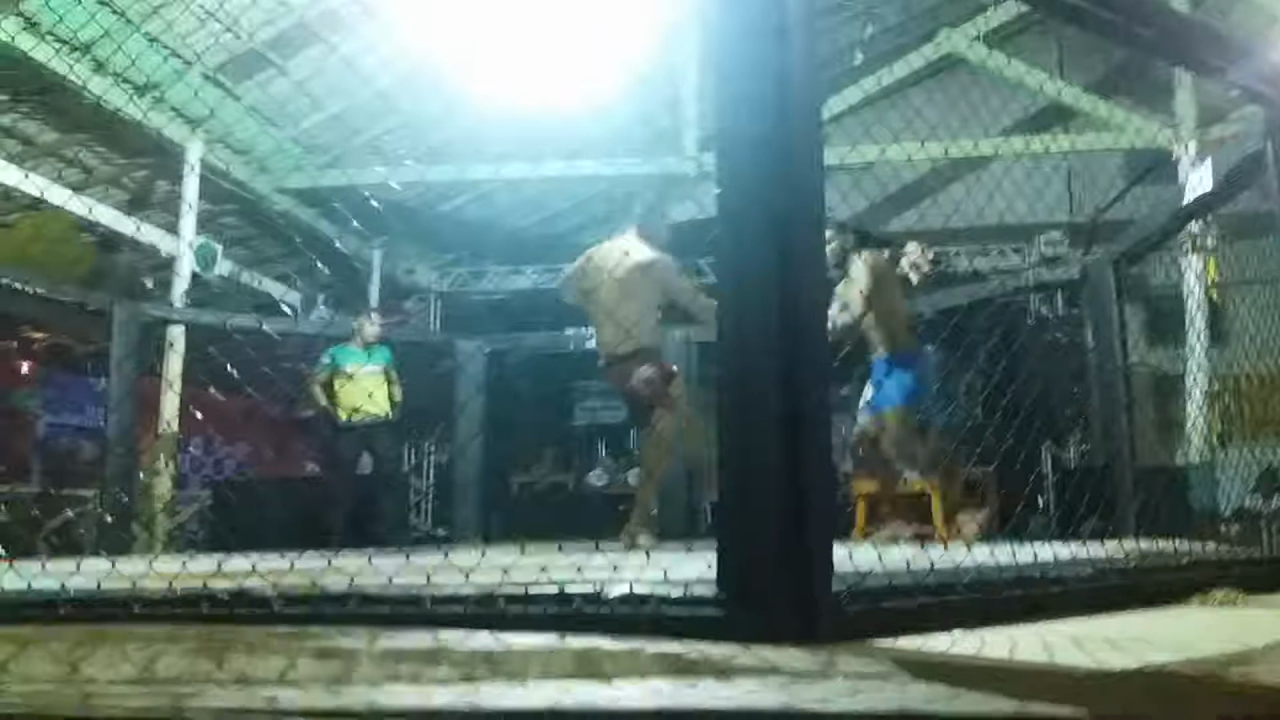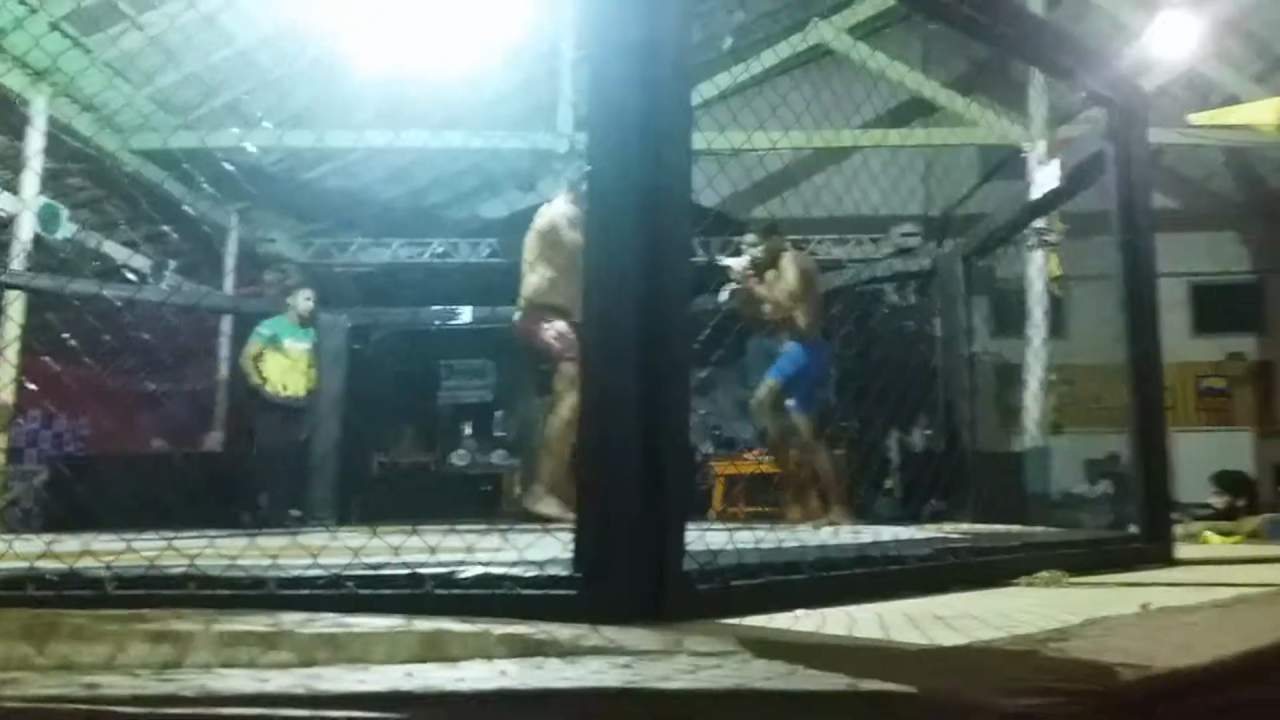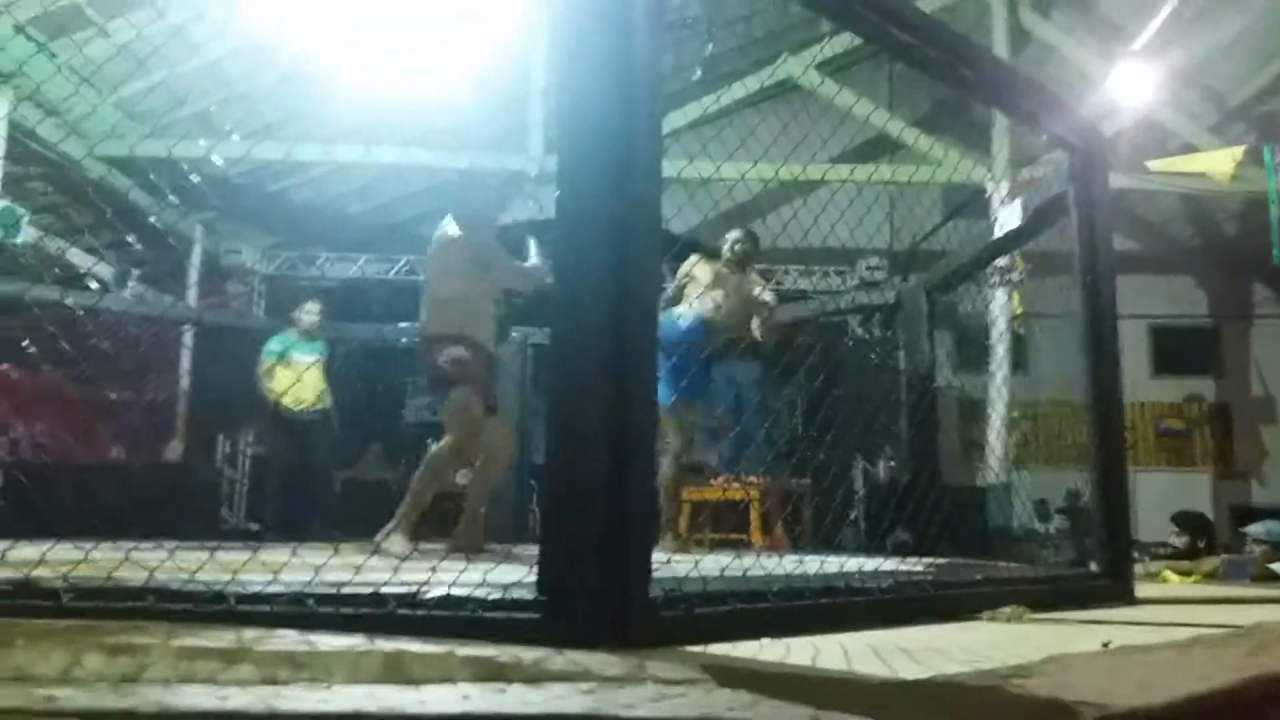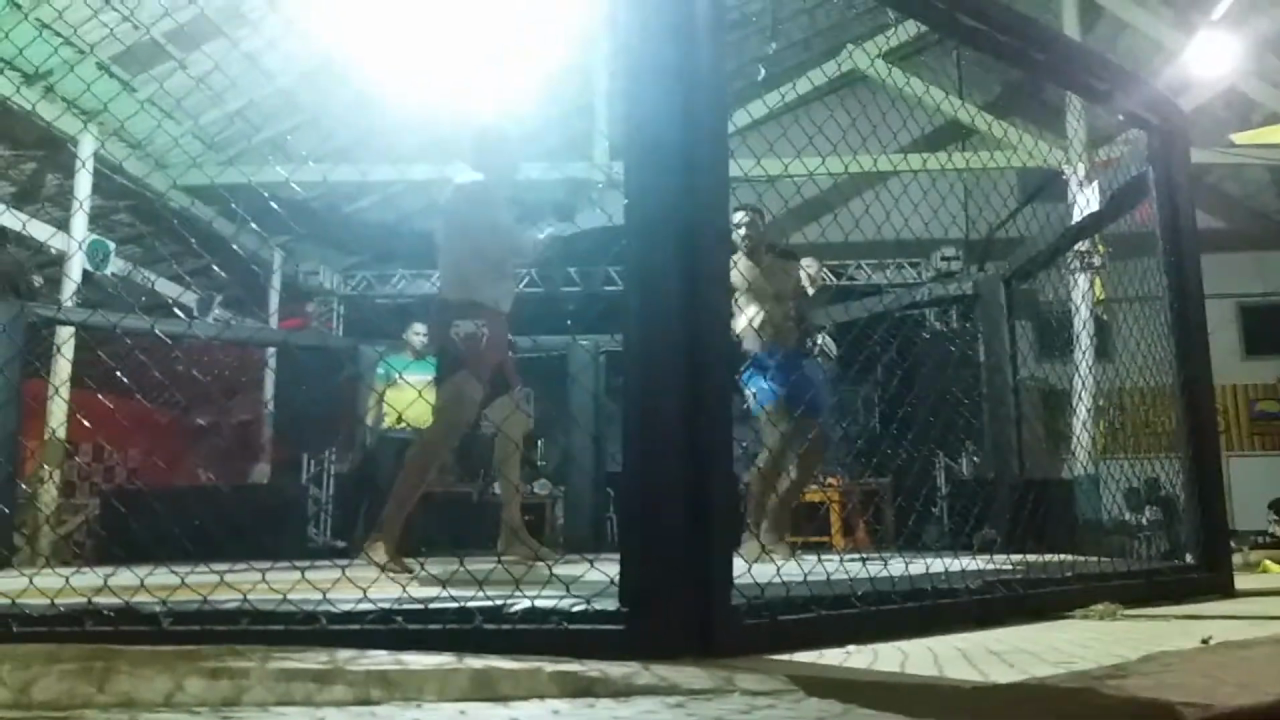
dt=0.7s
person 1, frame 1
left shoulder: (597, 254)
right shoulder: (654, 261)
left elbow: (568, 288)
right elbow: (695, 303)
left wrist: (597, 307)
right wrist: (718, 314)
left hip: (618, 358)
right hip: (637, 359)
left knee: (685, 413)
right knee: (666, 436)
right ankle: (639, 524)
person 1, frame 2
left shoulder: (556, 216)
right shoulder: (565, 214)
right elbow: (585, 256)
left hip: (552, 318)
right hip: (547, 316)
left knee: (560, 404)
right knee: (573, 396)
left ankle: (551, 491)
right ankle: (544, 491)
person 1, frame 3
left shoulder: (467, 239)
right shoulder: (461, 237)
right elbow: (527, 278)
right wrist: (534, 254)
left hip: (472, 349)
right hip: (451, 346)
left knee: (499, 443)
right knee: (465, 431)
left ankle: (469, 532)
right ankle: (398, 528)
person 1, frame 4
left shoulder: (476, 195)
right shoulder: (479, 189)
right elbow: (511, 250)
left hip: (485, 323)
right hip: (468, 321)
right knee: (448, 429)
left ankle: (513, 533)
right ankle: (384, 540)
person 2, frame 1
left shoulder: (866, 262)
right shoulder: (847, 283)
left elbow: (857, 313)
right elbow: (840, 321)
left hip: (902, 362)
right hip: (884, 364)
left knee: (897, 433)
right knee: (864, 434)
person 2, frame 2
left shoulder: (793, 261)
right shoulder: (769, 275)
left elbow: (789, 299)
right elbow: (767, 320)
left wrist: (750, 285)
right wrist: (743, 290)
left hip: (805, 349)
right hip: (796, 352)
left knee: (762, 402)
right knee: (805, 433)
left ankle: (791, 491)
right ankle: (838, 508)
person 2, frame 3
left shoulder: (753, 291)
right shoulder: (698, 264)
left elbow: (762, 336)
right elbow: (668, 298)
left wrist: (762, 310)
left hip: (696, 356)
right hip: (677, 332)
left knee: (679, 446)
left ankle: (668, 532)
person 2, frame 4
left shoulder: (786, 267)
right shoulder: (726, 271)
left wrist: (810, 338)
right wrist: (736, 323)
left hip: (794, 362)
right hip: (758, 364)
left knee: (809, 448)
right knee: (777, 443)
left ankle: (771, 526)
right ankle: (752, 533)
person 3, frame 1
left shoulder: (384, 353)
right shoulder: (335, 354)
left elbow: (394, 381)
right elbow: (316, 384)
left wrist: (396, 406)
right wrist: (329, 409)
left hip: (381, 424)
right hip: (349, 427)
left knee: (391, 476)
right knee: (344, 481)
left ankle: (393, 533)
right ankle: (341, 535)
person 3, frame 2
left shoulder: (309, 333)
right shoulder: (270, 327)
right elbow: (246, 358)
left wrist: (312, 390)
right wrist: (259, 385)
left hip: (298, 404)
right hip: (272, 402)
left knee: (293, 458)
right knee: (269, 453)
left ankle: (286, 510)
right ankle: (261, 509)
person 3, frame 3
left shoulder: (321, 345)
right shoulder: (278, 343)
right elbow: (262, 377)
left wrist: (329, 407)
right wrist: (277, 403)
left hip: (317, 417)
right hip: (286, 418)
left knee: (321, 471)
right knee: (281, 471)
left ankle: (319, 527)
right ankle: (274, 527)
person 3, frame 4
left shoulder: (434, 365)
right shoulder: (388, 363)
right elbow: (375, 397)
right wrist: (369, 428)
right hip: (392, 435)
right knee: (382, 486)
right ankle: (366, 537)
